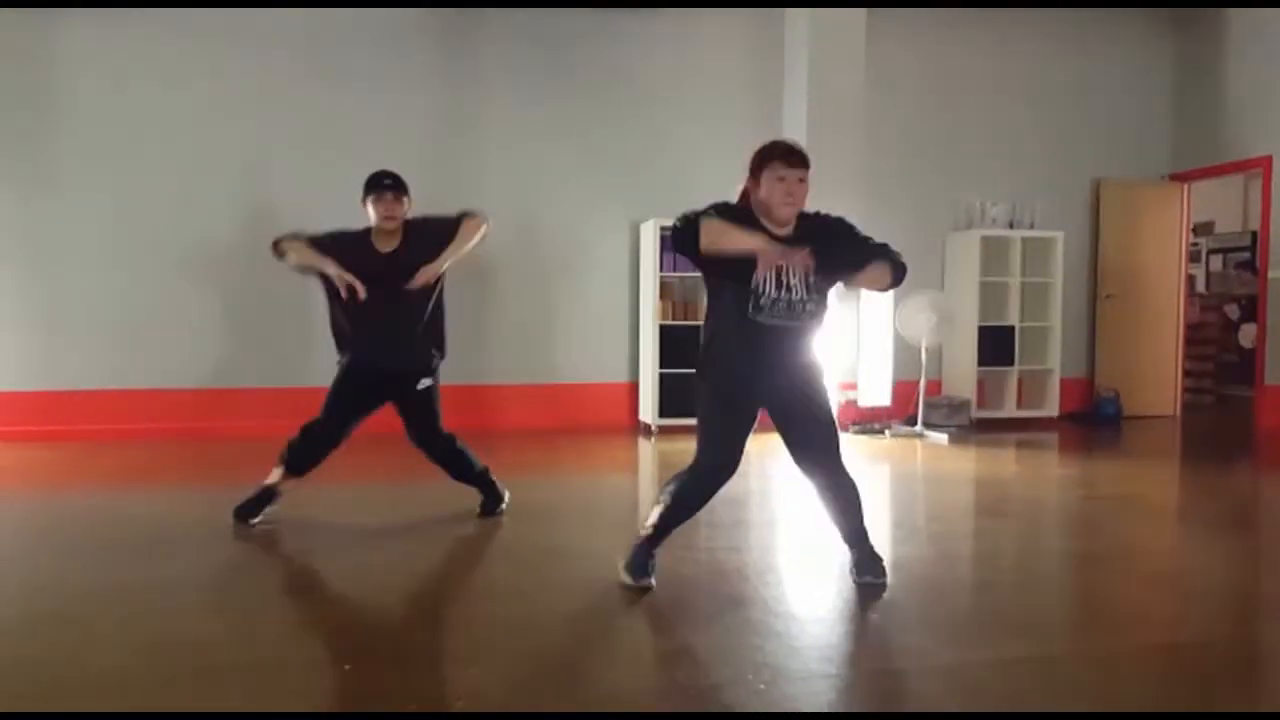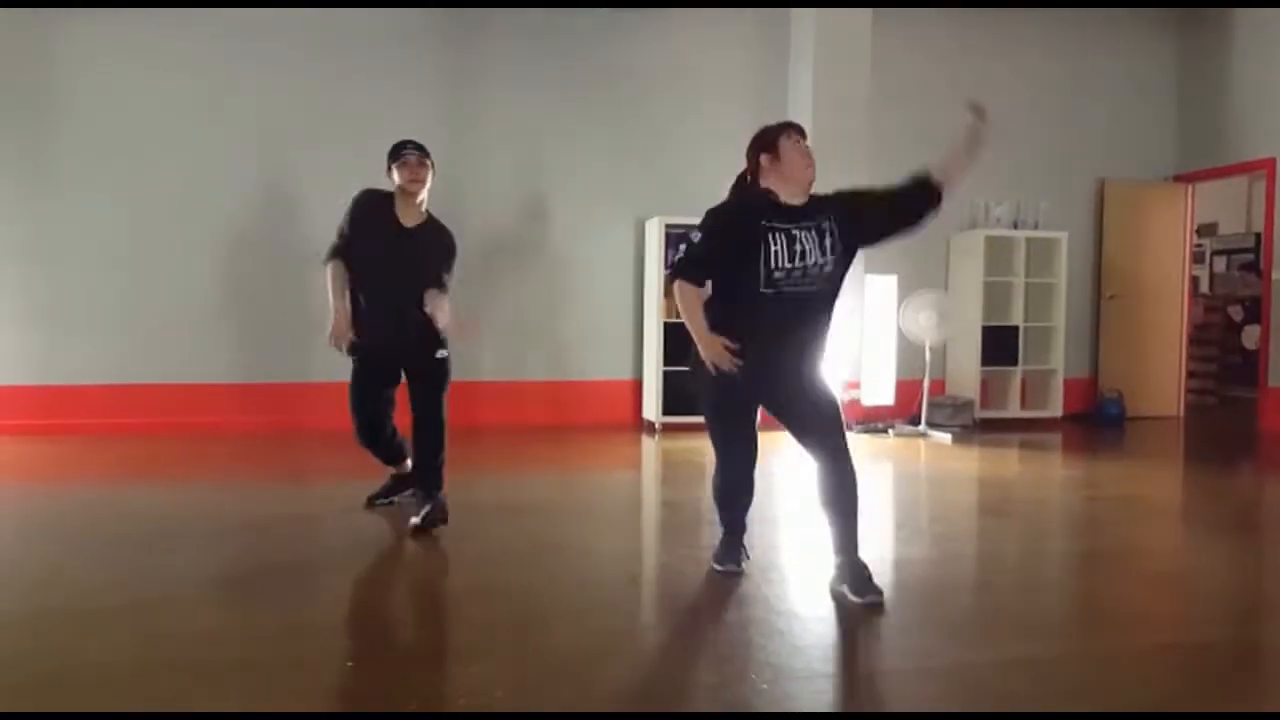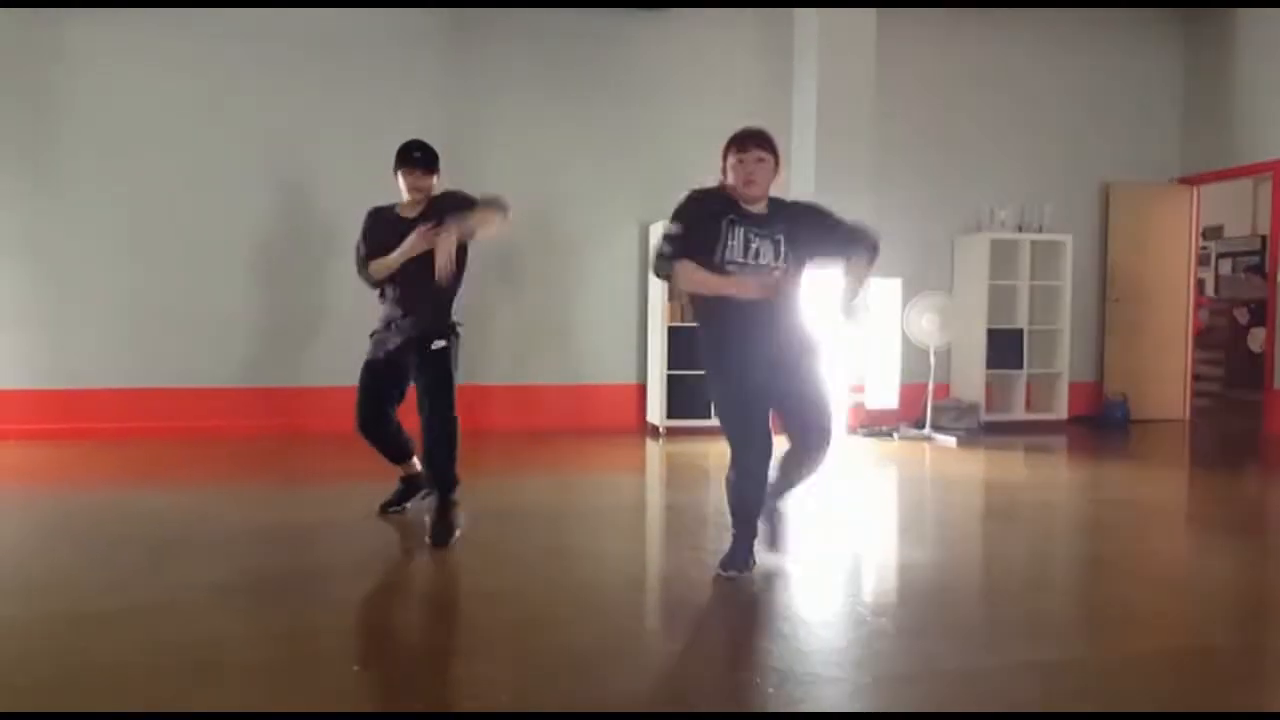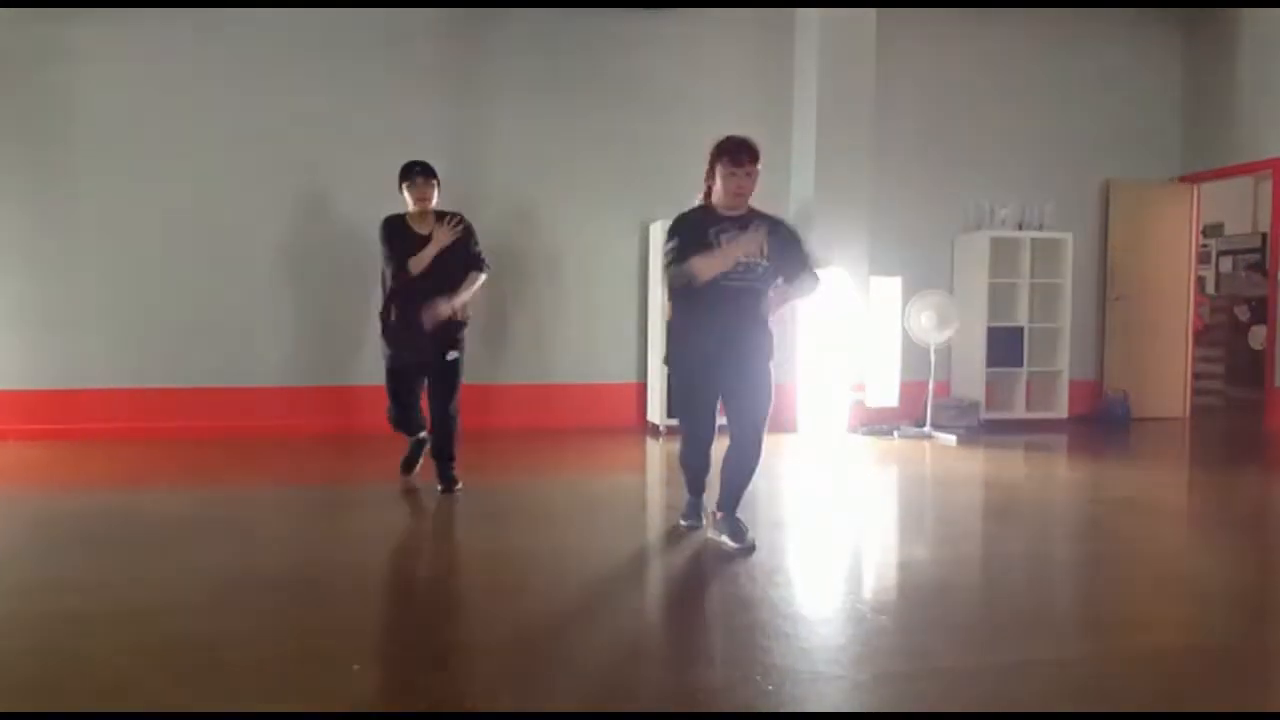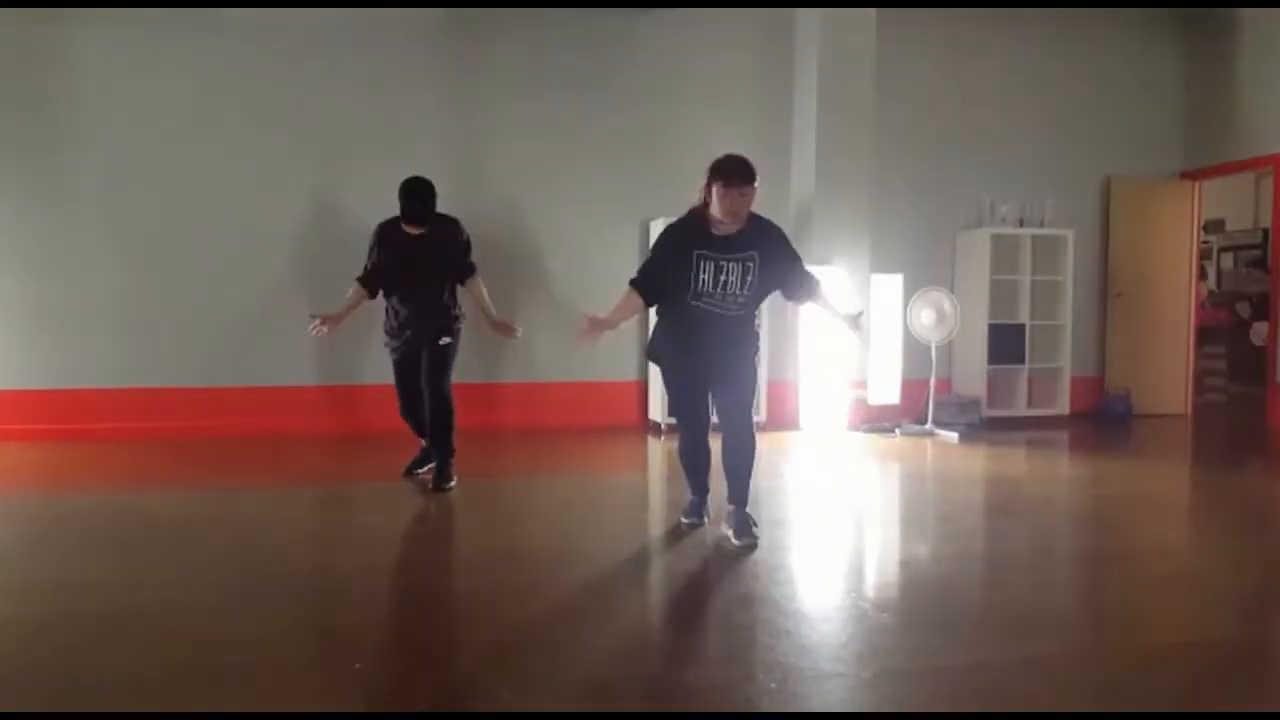
dt=0.5s
person 1, frame 1
left shoulder: (828, 233)
right shoulder: (729, 224)
left elbow: (891, 266)
right elbow: (687, 231)
left wrist: (863, 277)
right wrist: (760, 244)
left hip: (795, 373)
right hip: (731, 371)
left knee: (827, 468)
right knee: (712, 468)
left ankle: (862, 549)
right ankle: (646, 542)
person 1, frame 2
left shoulder: (841, 213)
right shoulder: (736, 218)
left elbow: (917, 199)
right elbow: (685, 275)
left wrist: (970, 145)
right wrist: (702, 335)
left hip: (796, 366)
right hip: (728, 364)
left knee: (834, 455)
right knee: (734, 461)
left ankle: (849, 565)
right ankle: (731, 539)
person 1, frame 3
left shoulder: (797, 218)
right shoulder: (703, 209)
left elbow: (861, 243)
right elbow: (667, 265)
left wrist: (851, 292)
right wrist: (730, 286)
left hip: (791, 351)
right hip: (731, 357)
left knee: (814, 439)
right knee: (750, 453)
left ankle: (770, 500)
right ankle: (743, 540)
person 1, frame 4
left shoulder: (775, 229)
right shoulder: (689, 225)
left elbow: (806, 279)
right elbow: (682, 275)
left wrist: (783, 296)
right wrist: (738, 249)
left hip: (750, 350)
right hip: (695, 351)
left knee: (748, 436)
right knee: (695, 434)
left ankle: (725, 515)
right ankle: (695, 500)
person 1, frame 5
left shoulder: (768, 237)
right shoulder: (680, 236)
left elbow: (800, 283)
right elbow: (645, 287)
left wrist: (841, 314)
right wrist: (609, 322)
left hip: (736, 349)
right hip: (681, 349)
left knee: (739, 427)
right knee: (692, 428)
left ankle: (738, 510)
right ankle: (697, 497)
person 2, frame 1
left shoulder: (426, 235)
right shoulder: (346, 245)
left elbow: (476, 221)
right elbow: (285, 246)
left wrist: (440, 263)
right wrist: (330, 267)
left hip: (415, 363)
right hip: (362, 362)
left knee: (429, 436)
right knee: (326, 428)
left ankle: (488, 485)
right ankle: (272, 485)
person 2, frame 2
left shoulder: (440, 238)
right shoulder: (364, 206)
left elbow: (434, 287)
right elbow: (337, 258)
left wrist: (442, 316)
right wrist: (340, 310)
left hip: (420, 333)
right hip: (371, 335)
left knee: (429, 410)
right knee: (371, 422)
left ankle: (430, 498)
right ankle: (404, 472)
person 2, frame 3
left shoulder: (450, 207)
right shoulder: (378, 219)
left elbow: (497, 211)
right elbow: (368, 272)
left wrist: (454, 232)
right wrist: (406, 250)
left hip: (434, 331)
right hip: (391, 332)
left knee: (436, 407)
right knee: (371, 417)
left ankle: (445, 502)
right ankle: (414, 475)
person 2, frame 4
left shoulder: (458, 226)
right shoulder: (391, 228)
left elbow: (480, 271)
right elbow: (399, 275)
left wrist: (454, 302)
right wrist: (435, 246)
left hip: (445, 332)
right hip: (401, 332)
left knee: (443, 404)
right knee: (401, 409)
left ankle: (446, 466)
right ankle: (418, 437)
person 2, frame 5
left shoulder: (450, 229)
right shoulder: (385, 233)
left elbow: (469, 275)
right elbow: (368, 281)
left wrist: (491, 315)
right wrist: (338, 315)
left hip: (441, 326)
right hip: (400, 330)
left knee: (436, 388)
right knee: (408, 397)
left ankle: (444, 462)
right ankle: (428, 447)
